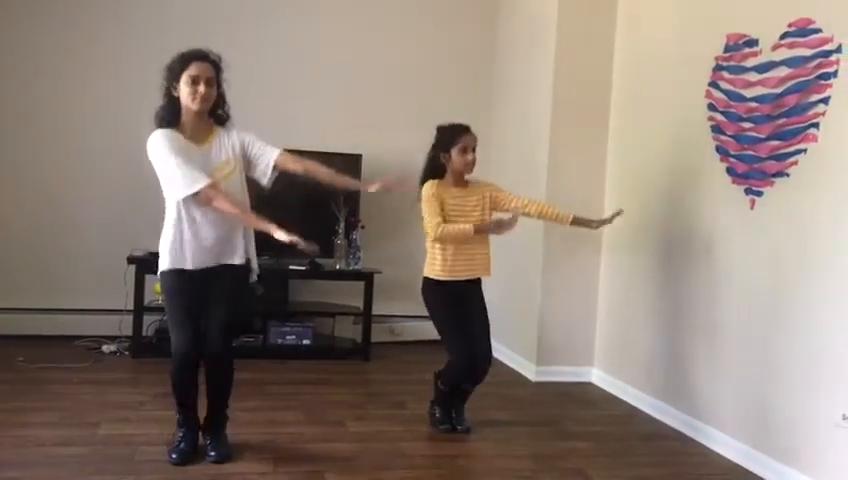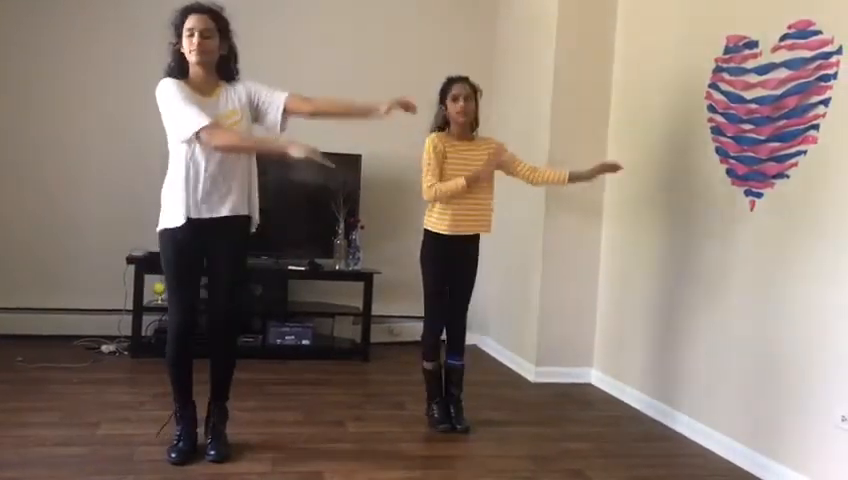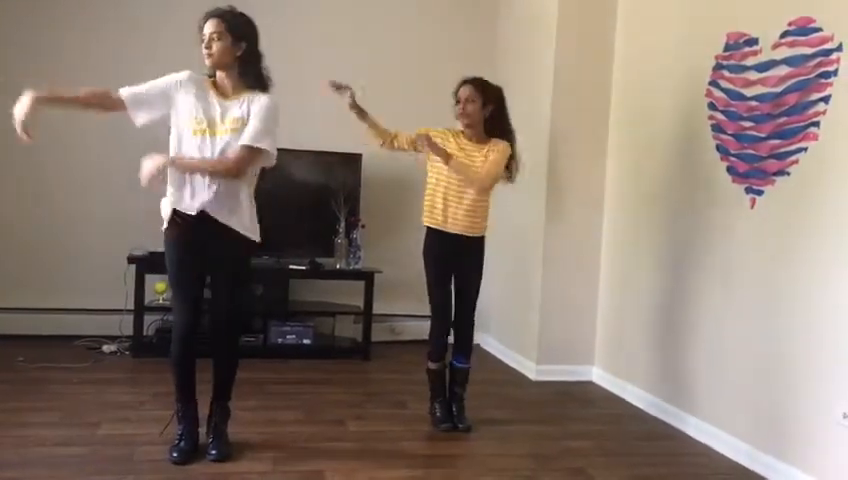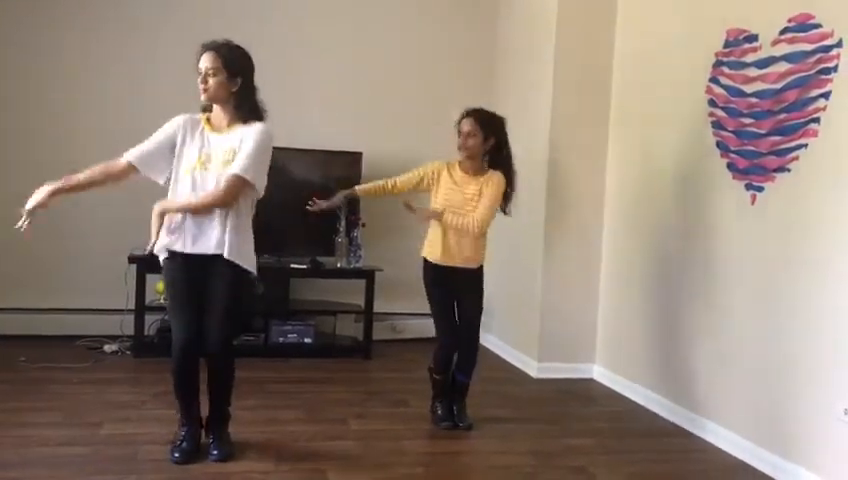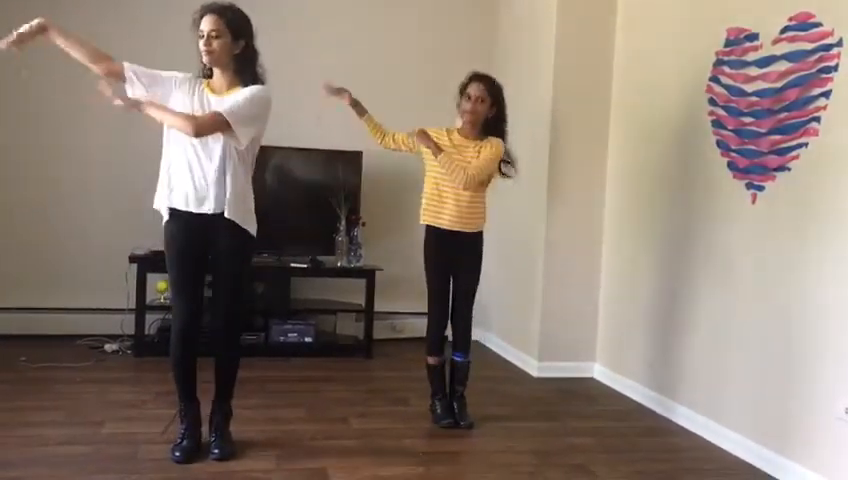
dt=0.5s
person 1, frame 1
left shoulder: (235, 139)
right shoulder: (162, 141)
left elbow: (294, 163)
right elbow: (212, 199)
left wrist: (360, 186)
right wrist: (273, 229)
left hip: (229, 262)
right hip: (182, 262)
left knee: (217, 348)
right knee: (185, 349)
left ankle: (215, 427)
right ankle: (186, 428)
person 1, frame 2
left shoulder: (244, 92)
right shoulder: (170, 90)
left elbow: (306, 105)
right elbow: (215, 138)
left wrist: (376, 108)
right wrist: (287, 148)
left hip: (229, 220)
right hip: (182, 220)
left knee: (224, 322)
right knee: (181, 324)
left ankle: (216, 423)
right ankle: (184, 425)
person 1, frame 3
left shoulder: (262, 104)
right shoulder: (185, 87)
left elbow: (236, 166)
right elbow: (110, 100)
left wrist: (170, 163)
right wrist: (40, 97)
left hip: (232, 226)
right hip: (184, 220)
left knee: (224, 327)
right knee: (184, 325)
left ankle: (218, 423)
right ankle: (186, 424)
person 1, frame 4
left shoulder: (256, 134)
right shoulder: (183, 127)
left elbow: (224, 197)
right elbow: (120, 167)
left wrist: (164, 207)
right wrist: (55, 187)
left hip: (228, 256)
right hip: (182, 251)
left knee: (217, 344)
right knee: (185, 343)
left ankle: (218, 427)
right ankle: (189, 427)
person 1, frame 5
left shoulder: (255, 97)
right shoulder: (180, 86)
left elbow: (199, 126)
right elbow: (106, 66)
left wrist: (136, 101)
left hip: (229, 221)
right hip: (182, 216)
left knee: (225, 323)
right knee: (184, 322)
left ankle: (220, 423)
right ankle: (188, 423)
person 2, frame 1
left shoulder: (485, 191)
right shoulder: (432, 189)
left elbow: (530, 207)
right elbow: (436, 231)
left wrist: (585, 221)
right wrist: (483, 228)
left hip: (470, 286)
right hip: (439, 285)
left knee: (482, 357)
right knee: (462, 354)
left ankle: (456, 405)
right ankle: (439, 404)
person 2, frame 2
left shoulder: (490, 147)
right shoulder: (436, 142)
left elbow: (533, 174)
right elbow: (430, 191)
left wrist: (586, 174)
right wrist: (472, 179)
left hip: (468, 243)
right hip: (437, 241)
left knee: (457, 323)
right knee: (434, 321)
left ankle: (454, 401)
right ankle: (434, 402)
person 2, frame 3
left shoulder: (499, 149)
right shoulder: (441, 137)
left elbow: (481, 180)
right elbow: (390, 140)
left wrist: (443, 154)
right wrist: (357, 110)
left hip: (472, 244)
right hip: (438, 239)
left knee: (465, 324)
right knee: (441, 321)
left ankle: (457, 402)
right ankle: (437, 401)
person 2, frame 4
left shoulder: (495, 180)
right shoulder: (438, 170)
left elbow: (478, 225)
right elbow: (391, 186)
left wrist: (434, 214)
right wrist: (343, 195)
left hip: (471, 272)
right hip: (436, 267)
left knee: (469, 342)
right knee: (447, 340)
left ankle: (458, 401)
right ankle: (439, 400)
person 2, frame 5
left shoulder: (494, 147)
right shoulder: (434, 136)
left elbow: (468, 178)
right elbow: (386, 139)
left wrist: (434, 149)
right wrist: (356, 105)
left hip: (470, 239)
right hip: (437, 234)
left knee: (462, 318)
right knee: (438, 315)
left ankle: (458, 397)
right ankle: (438, 397)
